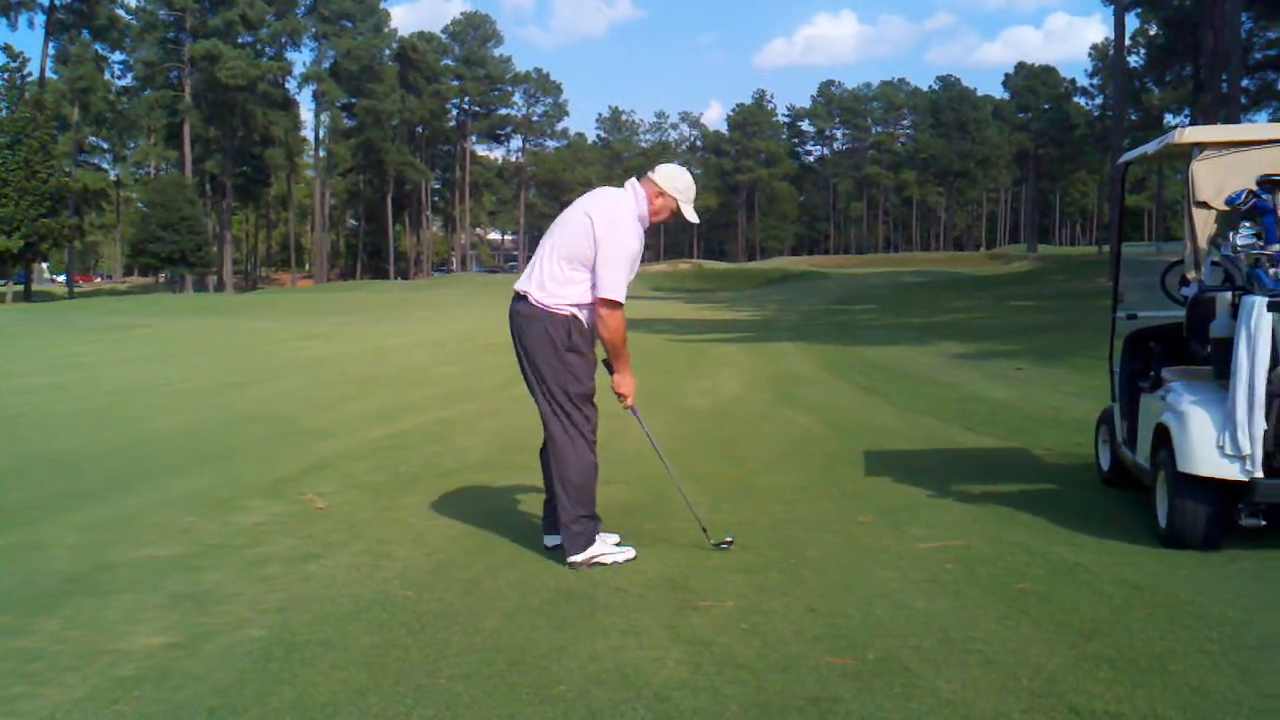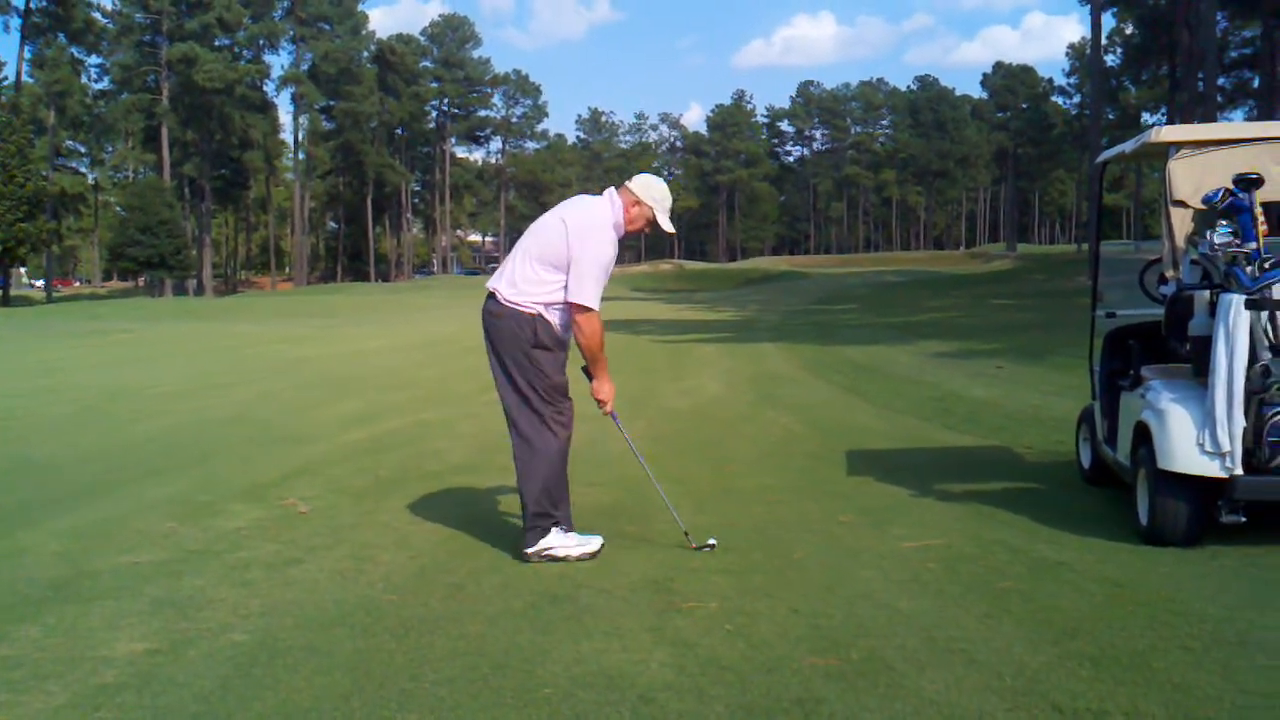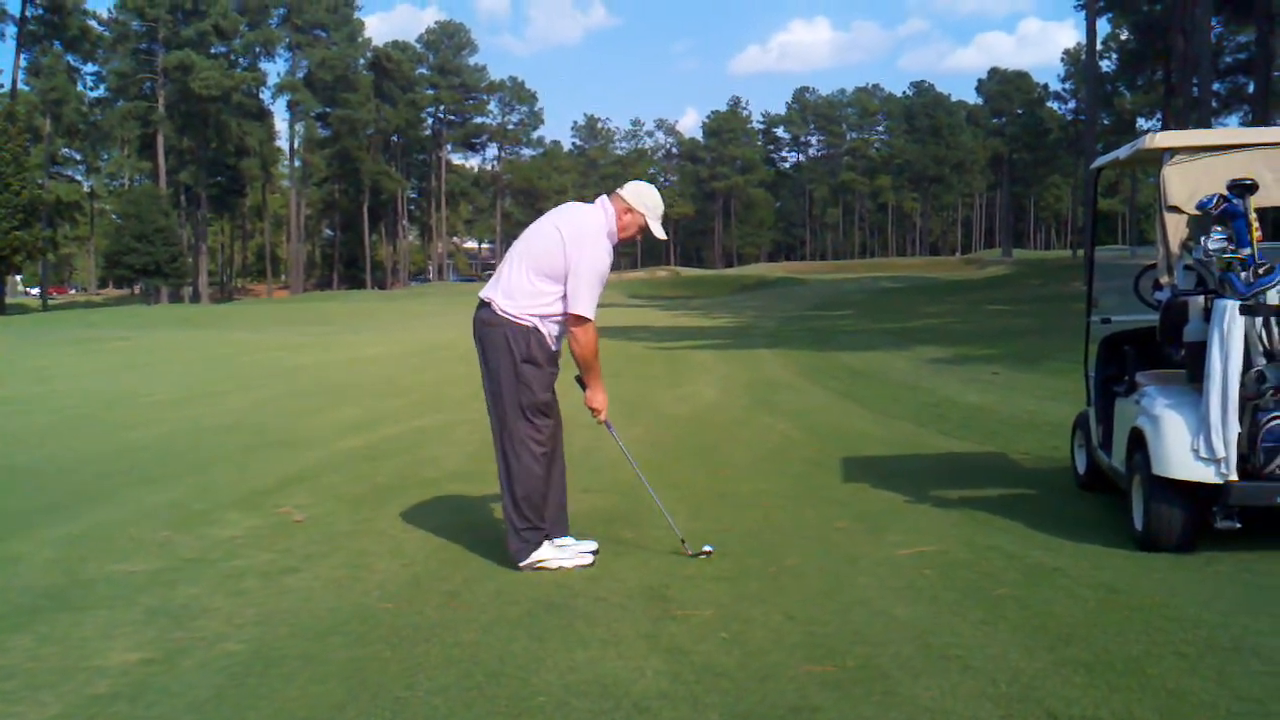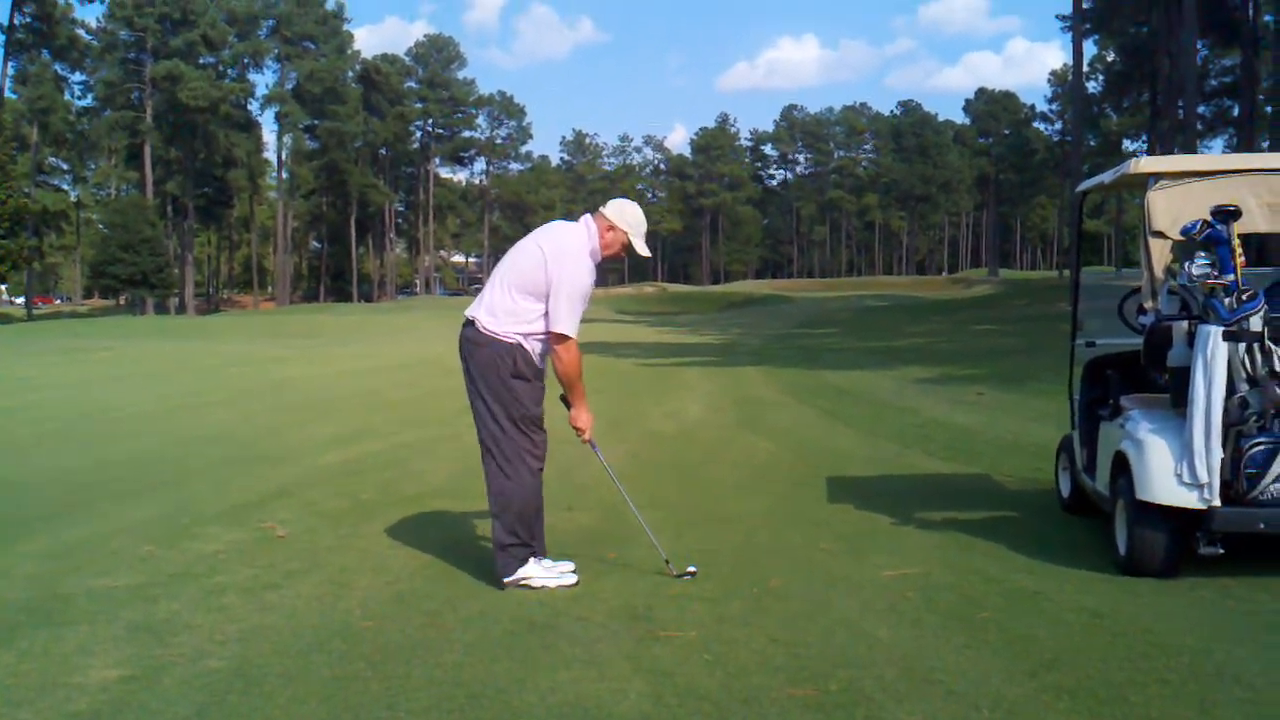
dt=0.3s
person 1, frame 1
left shoulder: (607, 199)
right shoulder: (625, 225)
right elbow: (607, 308)
right wrist: (622, 370)
left hip: (535, 313)
right hip: (552, 322)
left knee: (564, 425)
right knee: (574, 429)
left ankle: (561, 525)
right ankle: (582, 541)
person 1, frame 2
left shoulder: (588, 207)
right shoulder: (599, 232)
right elbow: (583, 314)
right wrist: (601, 376)
left hip: (514, 315)
right hip: (522, 322)
left knee: (541, 423)
right knee: (548, 424)
left ankle: (546, 526)
right ankle: (542, 533)
person 1, frame 3
left shoulder: (578, 214)
right shoulder: (594, 242)
right elbow: (580, 324)
right wrist: (595, 386)
left hip: (504, 322)
right hip: (515, 332)
left knee: (544, 433)
right knee: (529, 438)
left ankle: (550, 532)
right ankle: (532, 546)
person 1, frame 4
left shoulder: (563, 232)
right shoulder: (577, 259)
right elbow: (563, 343)
right wrist: (580, 405)
left hip: (492, 341)
right hip: (501, 350)
left knee: (522, 452)
right knee: (519, 454)
left ankle: (526, 553)
right ankle: (518, 562)
